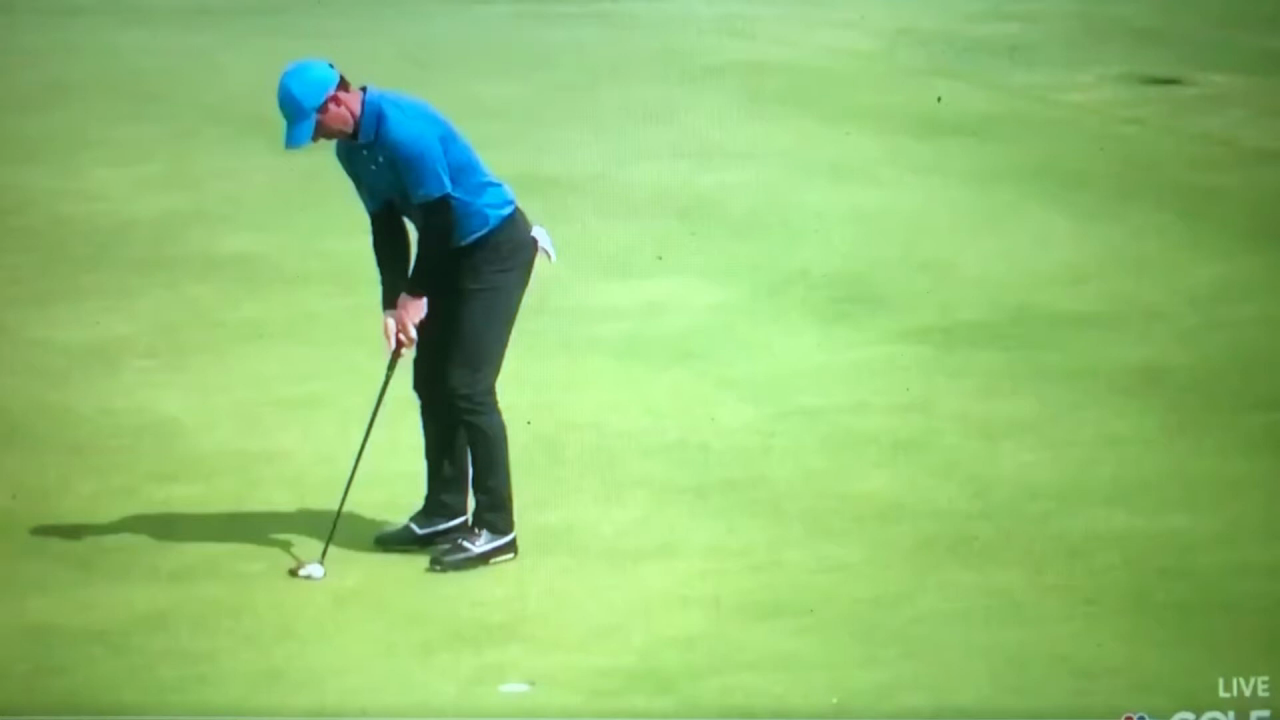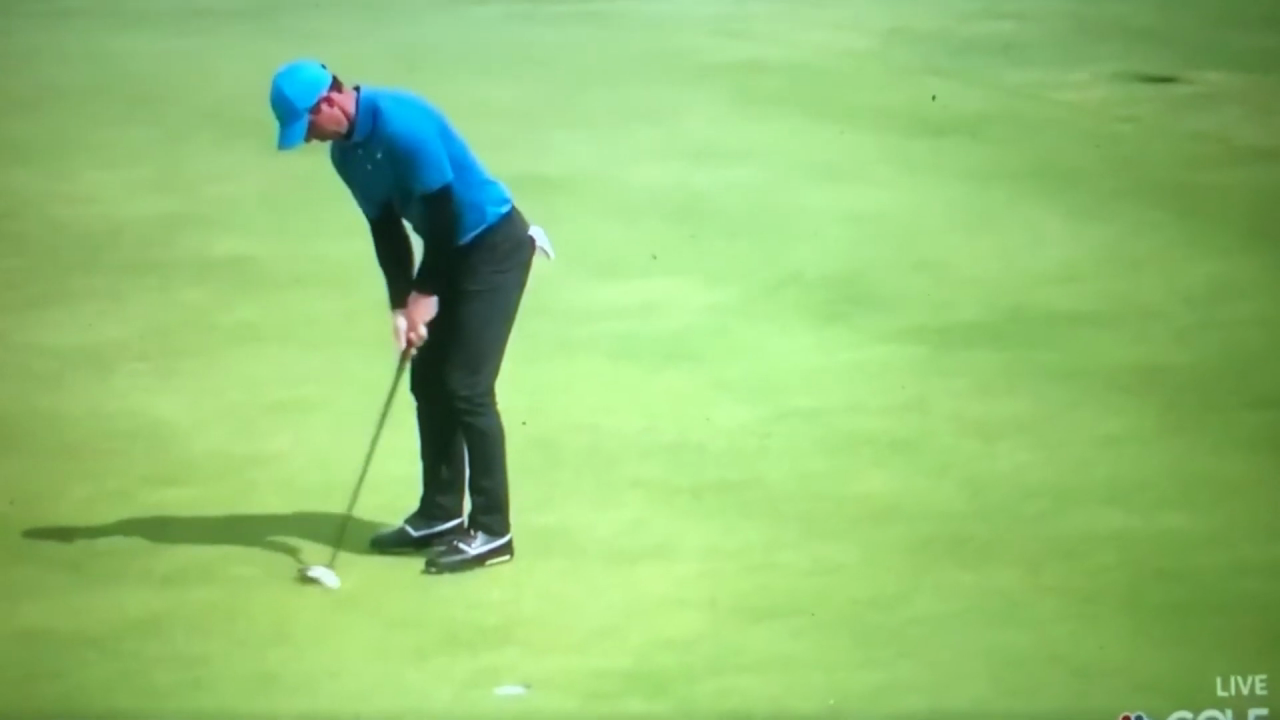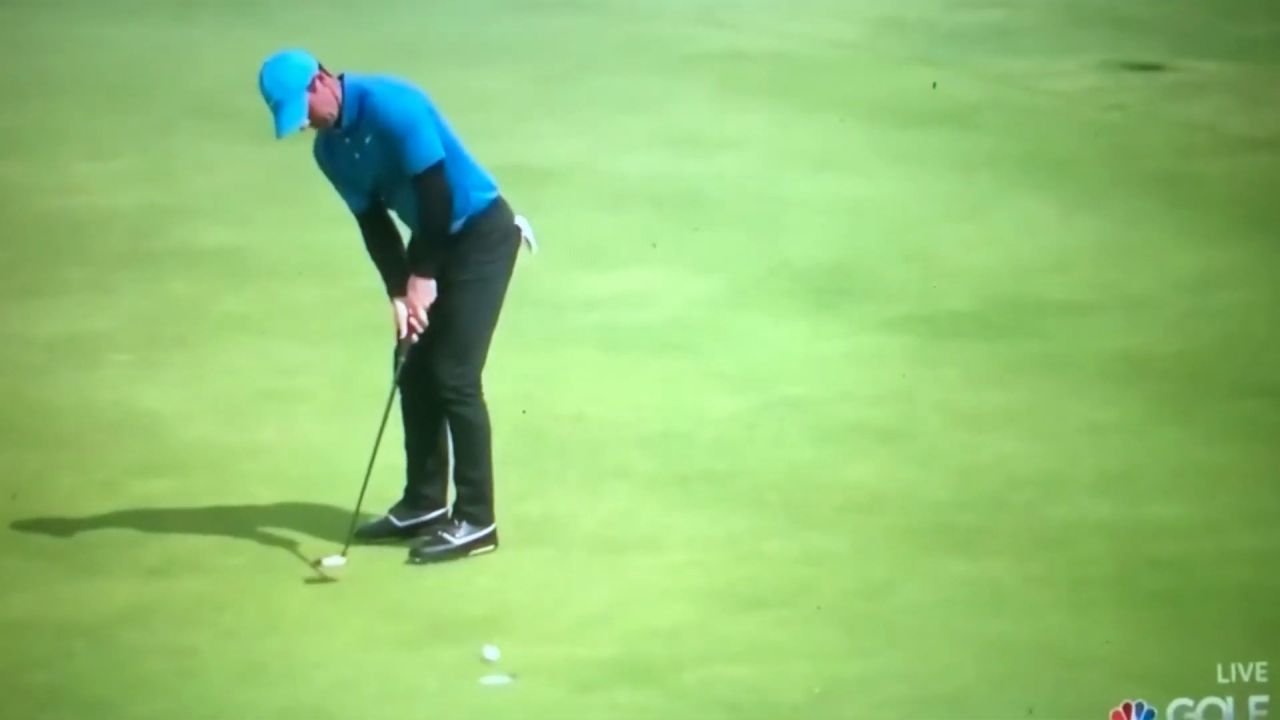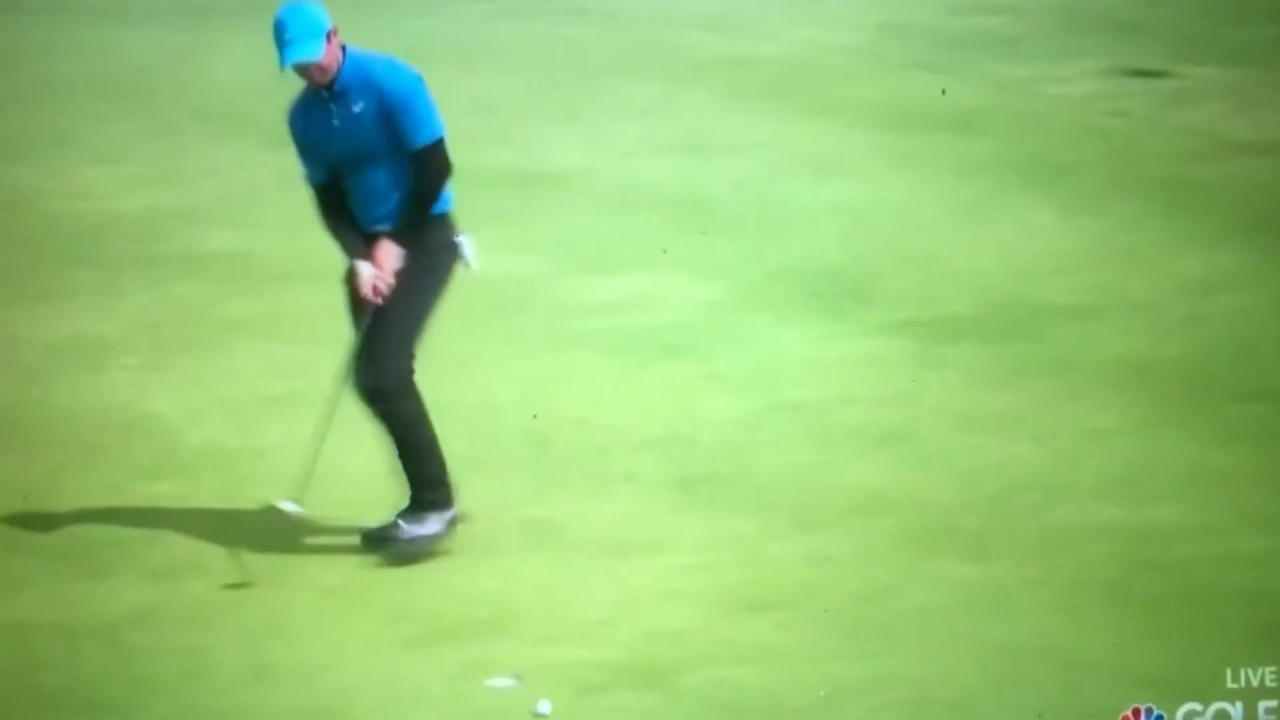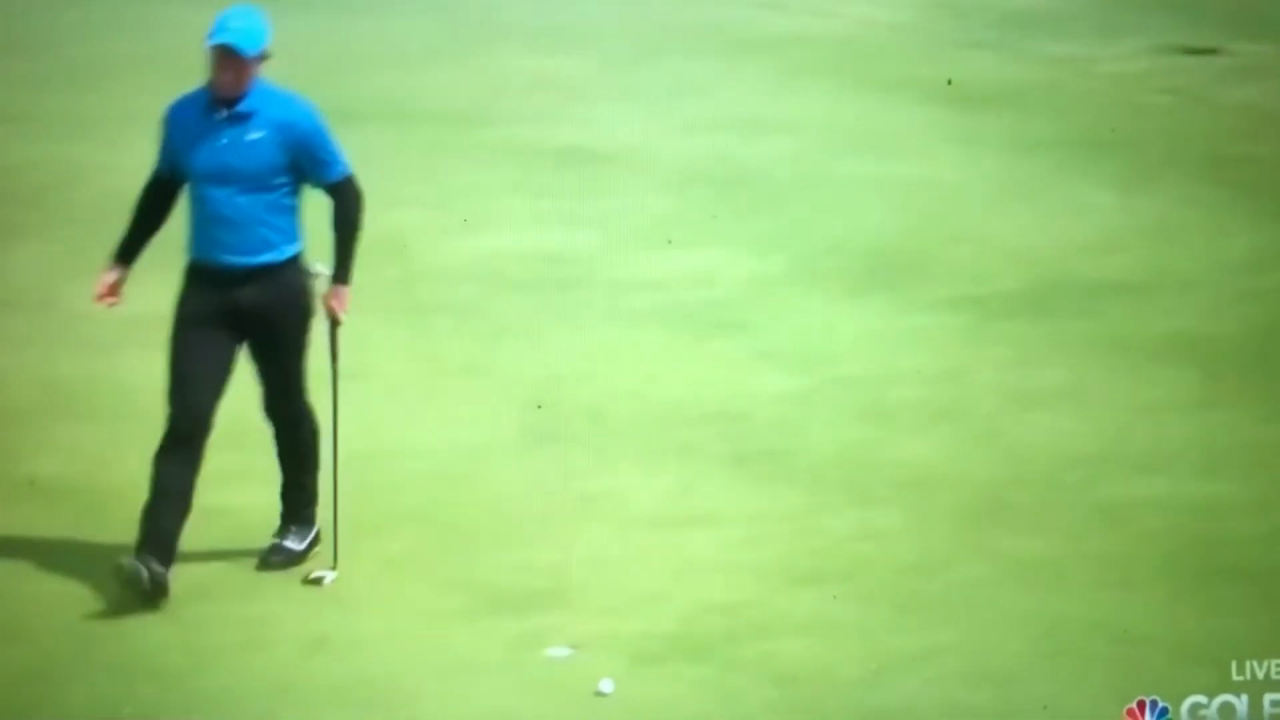
dt=1s
person 1, frame 1
left shoulder: (403, 127)
right shoulder: (351, 149)
left elbow: (438, 215)
right elbow: (386, 226)
left wrist: (416, 294)
right wrist: (392, 305)
left hip: (495, 246)
right hip: (450, 250)
left knee: (467, 386)
right knee: (431, 381)
left ankle: (495, 528)
right ankle: (445, 510)
person 1, frame 2
left shoulder: (399, 121)
right shoulder: (346, 154)
left elbow: (443, 210)
right elbow: (386, 228)
left wrist: (426, 293)
right wrist: (401, 304)
left hip: (493, 245)
right hip: (450, 251)
left knee: (467, 387)
right knee: (428, 381)
left ankle: (492, 530)
right ankle: (441, 512)
person 1, frame 3
left shoulder: (389, 103)
right shoulder: (329, 148)
left elbow: (436, 189)
right elbow: (373, 222)
left wrist: (423, 276)
right wrist: (398, 292)
left hip: (480, 233)
right hip: (433, 238)
left knee: (453, 376)
right knee: (414, 371)
left ankle: (476, 520)
right ankle: (425, 503)
person 1, frame 4
left shoulder: (391, 82)
right shoulder: (304, 115)
left elbow: (436, 166)
right elbow: (328, 197)
left wrist: (396, 243)
right wrist: (359, 258)
left hip: (422, 240)
right hip: (370, 248)
left knee: (375, 372)
right knee: (388, 376)
left ankle: (433, 509)
right ankle: (430, 503)
person 1, frame 5
left shoulder: (293, 120)
right shoulder: (182, 117)
left elbow: (346, 195)
right elbow: (162, 188)
left wrist: (341, 281)
right wrist: (123, 262)
left hip: (276, 286)
right hip: (206, 288)
left knee: (286, 408)
right knee: (185, 422)
left ankle: (300, 525)
right ankle: (154, 560)
